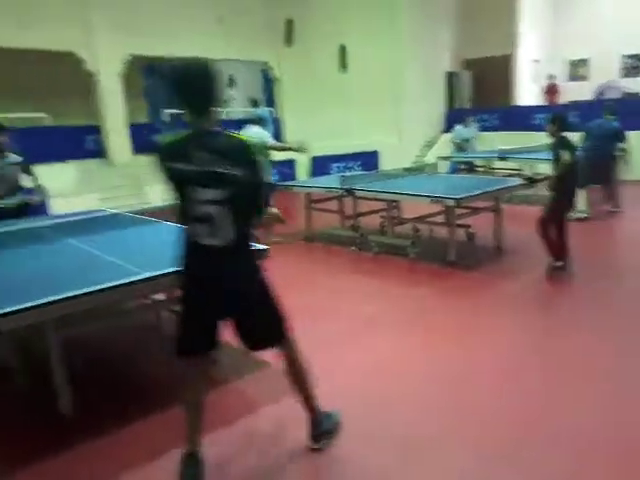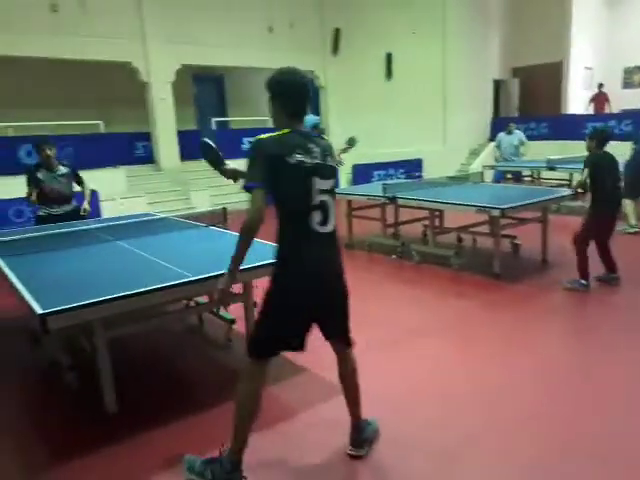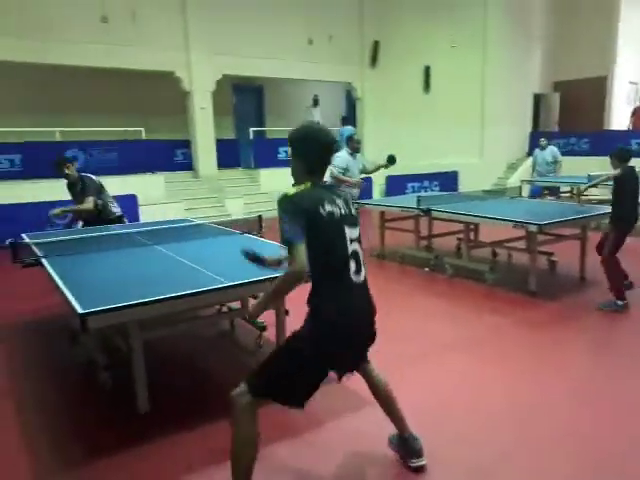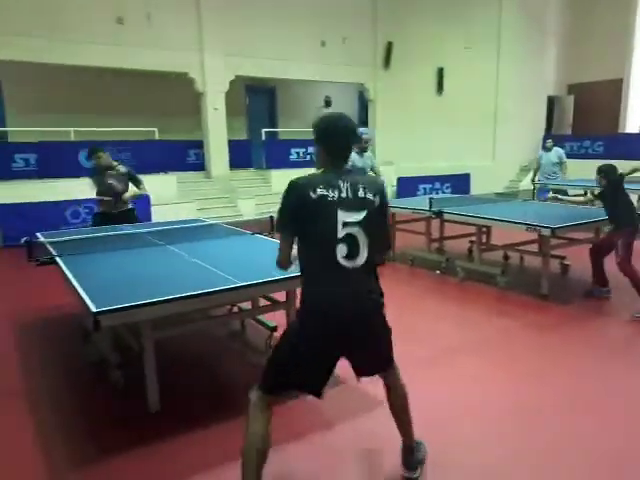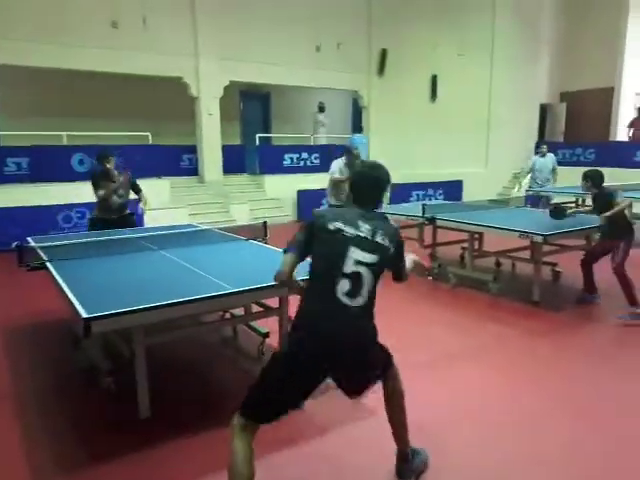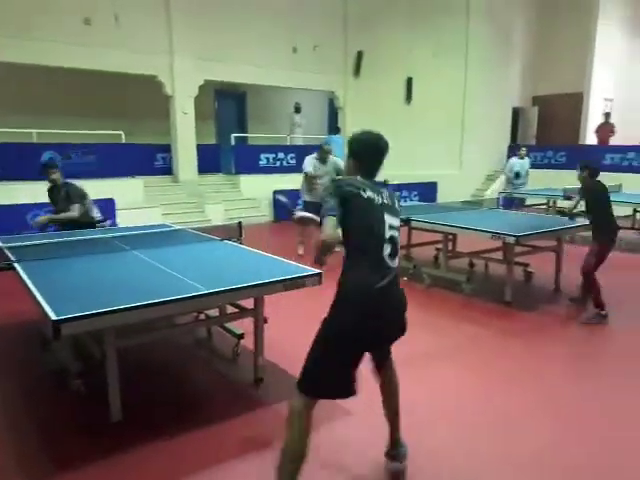
dt=0.3s
person 1, frame 1
left shoulder: (168, 152)
right shoulder: (242, 149)
right elbow: (255, 219)
right wrist: (257, 215)
left hip: (199, 276)
right hip: (240, 272)
left knee: (196, 367)
right knee: (286, 345)
right ankle: (319, 423)
person 1, frame 2
left shoulder: (267, 147)
right shoulder: (326, 148)
left elbow: (257, 213)
left wrist: (232, 271)
left hip: (295, 269)
right hip: (330, 266)
left knee: (256, 363)
right knee: (341, 344)
right ankle: (360, 430)
person 1, frame 3
left shoulder: (294, 202)
right shoulder: (343, 198)
left elbow: (301, 268)
left wrist: (263, 302)
right wrist: (284, 259)
left hip: (329, 319)
right hip: (362, 313)
left knee: (244, 402)
right knee: (363, 366)
right ankle: (409, 443)
person 1, frame 4
left shoulder: (300, 188)
right shoulder: (374, 187)
left elbow: (283, 260)
right elbow: (382, 254)
left hip: (319, 309)
right hip: (366, 304)
left knee: (259, 403)
right knee: (389, 371)
person 1, frame 5
left shoulder: (322, 217)
right shoulder: (389, 233)
left elbow: (283, 275)
right elbow: (401, 274)
right wrist: (411, 262)
left hip: (308, 339)
right hip: (359, 338)
left knee: (242, 427)
right knee: (389, 372)
person 1, frame 6
left shoulder: (343, 187)
right shoulder: (389, 198)
left elbow: (328, 240)
left wrist: (314, 254)
right wrist: (320, 224)
left hip: (356, 301)
right hip: (392, 301)
left knee: (302, 404)
right knee: (382, 360)
right ankle: (396, 448)
person 2, frame 1
left shoulder: (559, 142)
right shoulder: (565, 141)
left elbow: (567, 160)
left wrist: (555, 176)
right wrist: (556, 177)
left hip: (562, 189)
right hip: (567, 188)
left knee: (544, 222)
right knee: (558, 223)
left ankle: (558, 260)
right ankle: (561, 258)
person 2, frame 2
left shoulder: (592, 158)
right shoulder: (610, 158)
left elbow: (584, 179)
right elbow: (612, 181)
left wrist: (577, 187)
left hip: (600, 206)
right hip: (613, 206)
left knee: (580, 240)
right knee: (601, 240)
left ankle: (583, 281)
right ankle: (612, 273)
person 2, frame 3
left shoulder: (625, 172)
right shoulder: (630, 173)
left elbow: (614, 174)
left wrist: (588, 186)
left hip: (621, 221)
right hip: (625, 220)
left knee: (607, 258)
right knee: (602, 249)
left ankle: (620, 300)
right ankle: (624, 280)
person 2, frame 4
left shoulder: (614, 184)
right shoulder: (604, 191)
right elbow: (583, 200)
right wrist: (559, 197)
left hip: (627, 229)
right hip: (618, 228)
left knee: (623, 263)
right knee: (596, 251)
right ankle: (602, 287)
person 2, frame 5
left shoulder: (605, 193)
right shoulder: (597, 196)
left elbow: (626, 203)
left wrist: (607, 214)
right wrist: (575, 211)
left hip: (622, 236)
right hip: (608, 236)
left knee: (618, 268)
right knee: (587, 260)
right ankle: (591, 293)
person 2, frame 6
left shoulder: (588, 186)
right shoulder: (599, 186)
left elbow: (573, 207)
left wrist: (570, 212)
left hip: (604, 234)
right hip: (606, 232)
left knee: (587, 268)
right knee: (589, 267)
left ankle: (601, 311)
right ankle: (583, 296)
